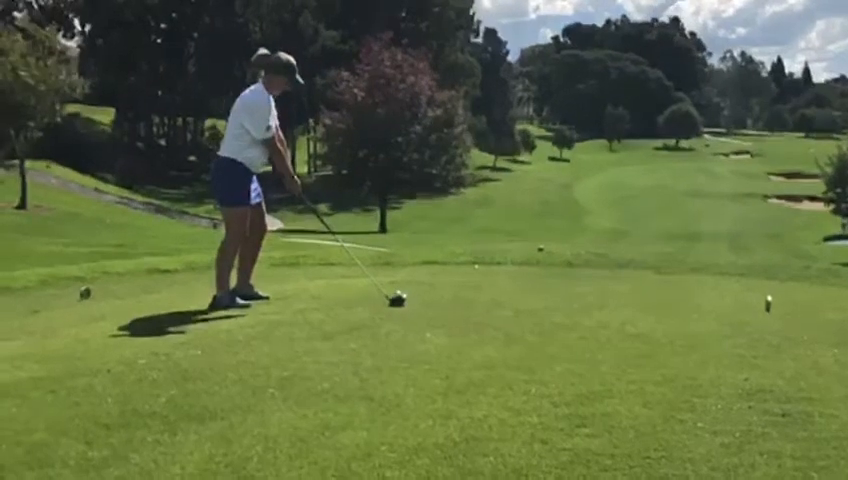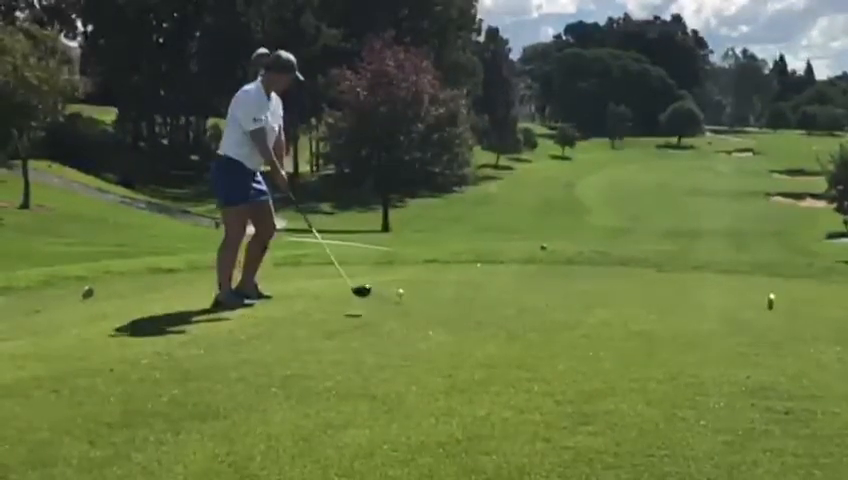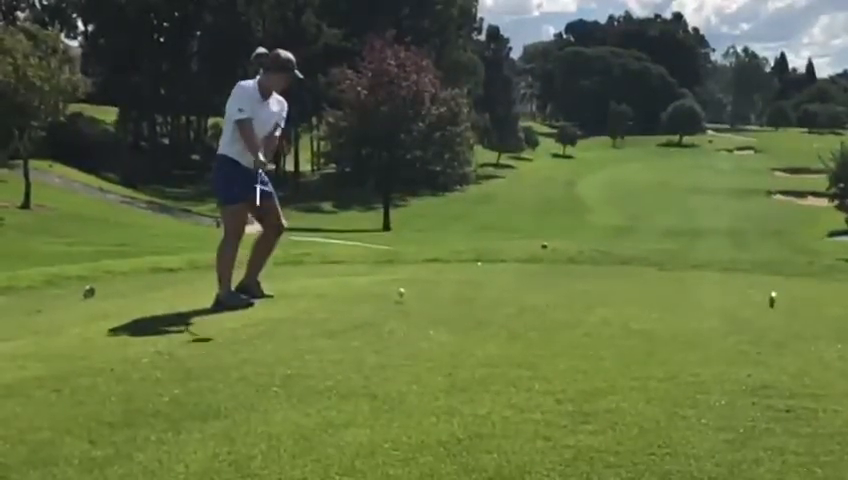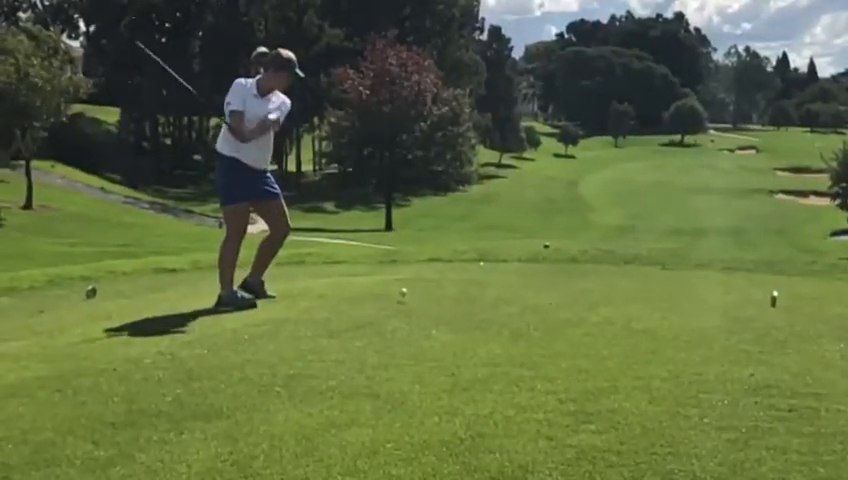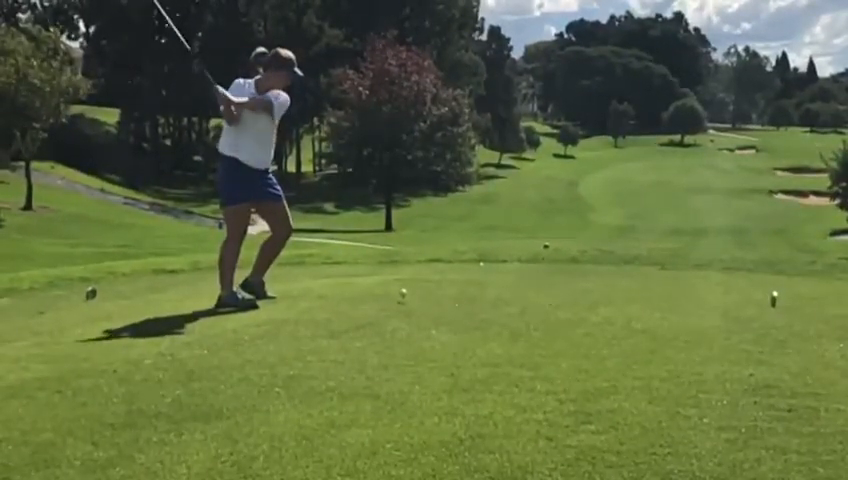
dt=1s
person 1, frame 1
left shoulder: (266, 98)
right shoulder: (256, 100)
left elbow: (279, 139)
right elbow: (271, 145)
left wrist: (289, 173)
right wrist: (289, 177)
left hip: (245, 171)
right hip: (232, 170)
left knee: (257, 229)
right knee: (236, 234)
left ankle: (243, 286)
right ankle: (222, 294)
person 1, frame 2
left shoulder: (275, 101)
right shoulder: (249, 95)
left elbow: (278, 139)
right elbow: (259, 140)
left wrist: (280, 170)
right wrist: (276, 171)
left hip: (250, 171)
right hip: (231, 169)
left knee: (266, 228)
right knee: (235, 232)
left ankle: (246, 285)
right ankle: (224, 293)
person 1, frame 3
left shoulder: (280, 104)
right shoulder: (244, 90)
left elbow: (274, 135)
right elbow: (244, 128)
left wrist: (263, 160)
right wrist: (257, 155)
left hip: (255, 170)
right hip: (231, 166)
left knee: (275, 226)
right knee: (234, 231)
left ankle: (249, 282)
right ankle: (224, 293)
person 1, frame 4
left shoulder: (282, 102)
right shoulder: (241, 87)
left elbow: (270, 122)
right elbow: (235, 120)
left wrist: (251, 134)
right wrist: (240, 132)
left hip: (259, 170)
right hip: (233, 165)
left knee: (282, 227)
right knee: (236, 231)
left ankle: (253, 281)
right ankle: (226, 292)
person 1, frame 5
left shoulder: (281, 99)
right shoulder: (240, 85)
left elbow: (258, 105)
right elbow: (232, 119)
left wrist: (232, 100)
right wrist: (228, 107)
left hip: (261, 171)
right hip: (235, 167)
left knee: (284, 228)
right knee: (236, 232)
left ankle: (254, 280)
right ankle: (227, 293)
